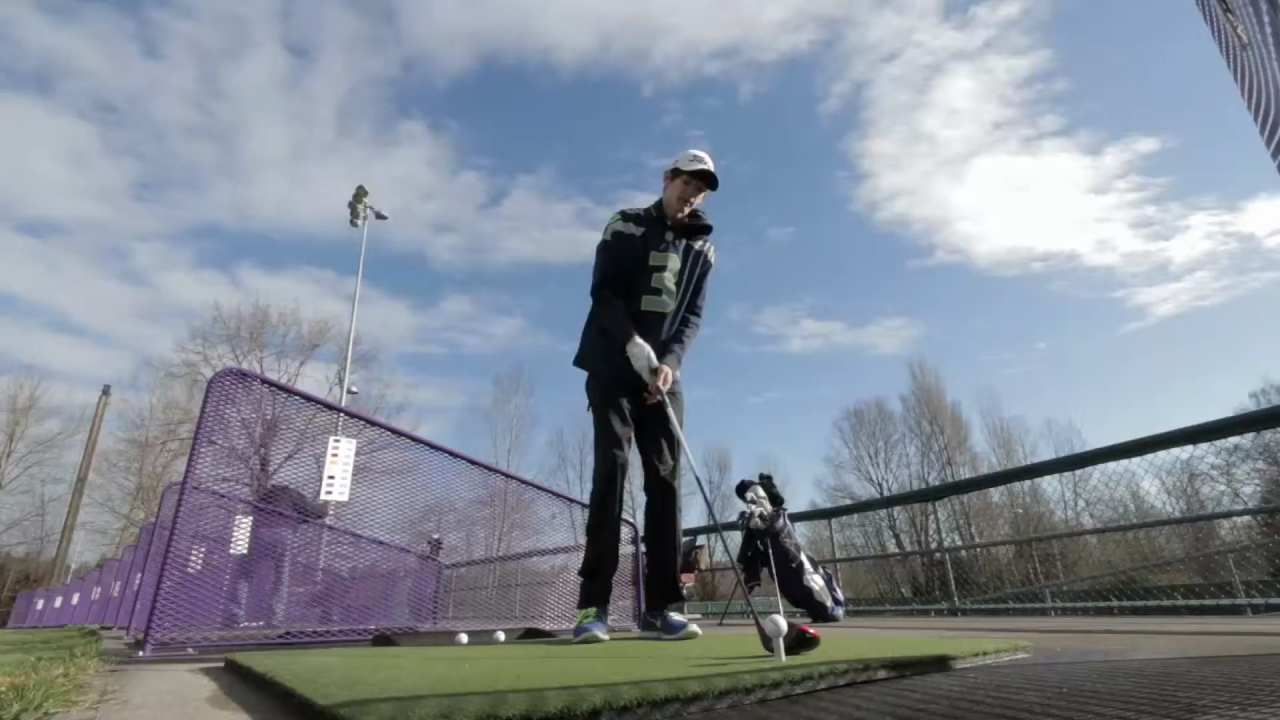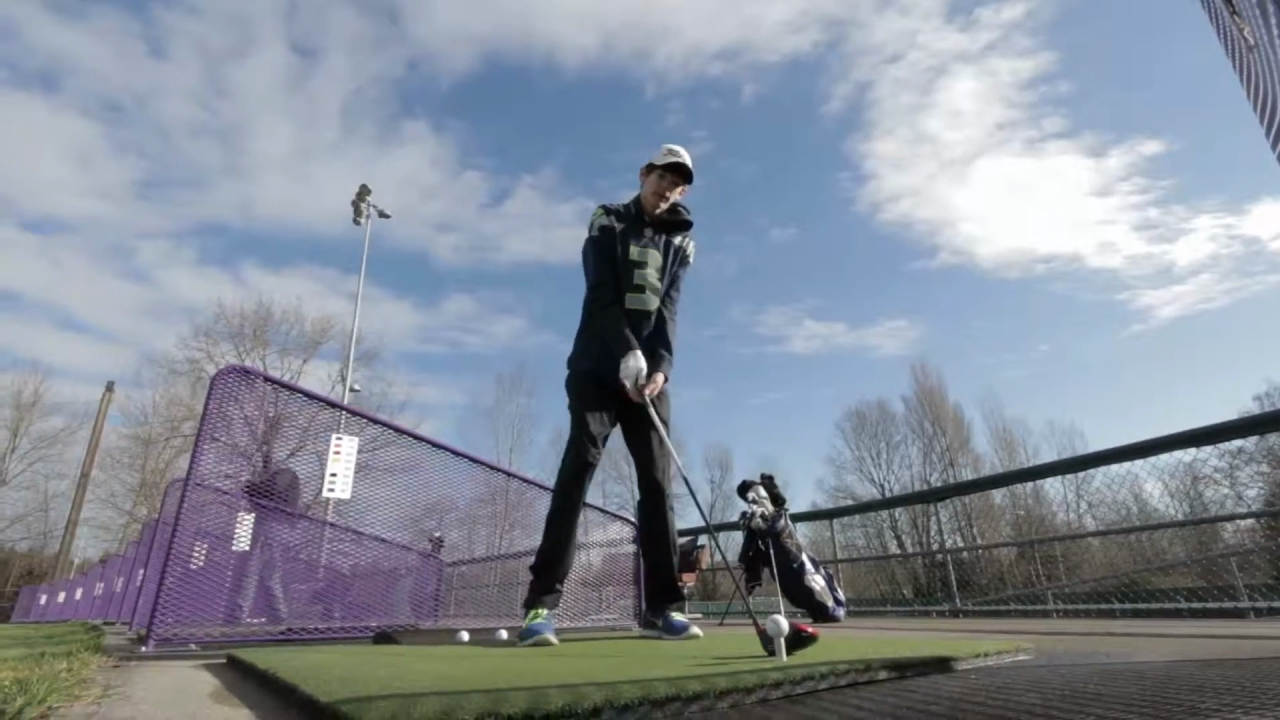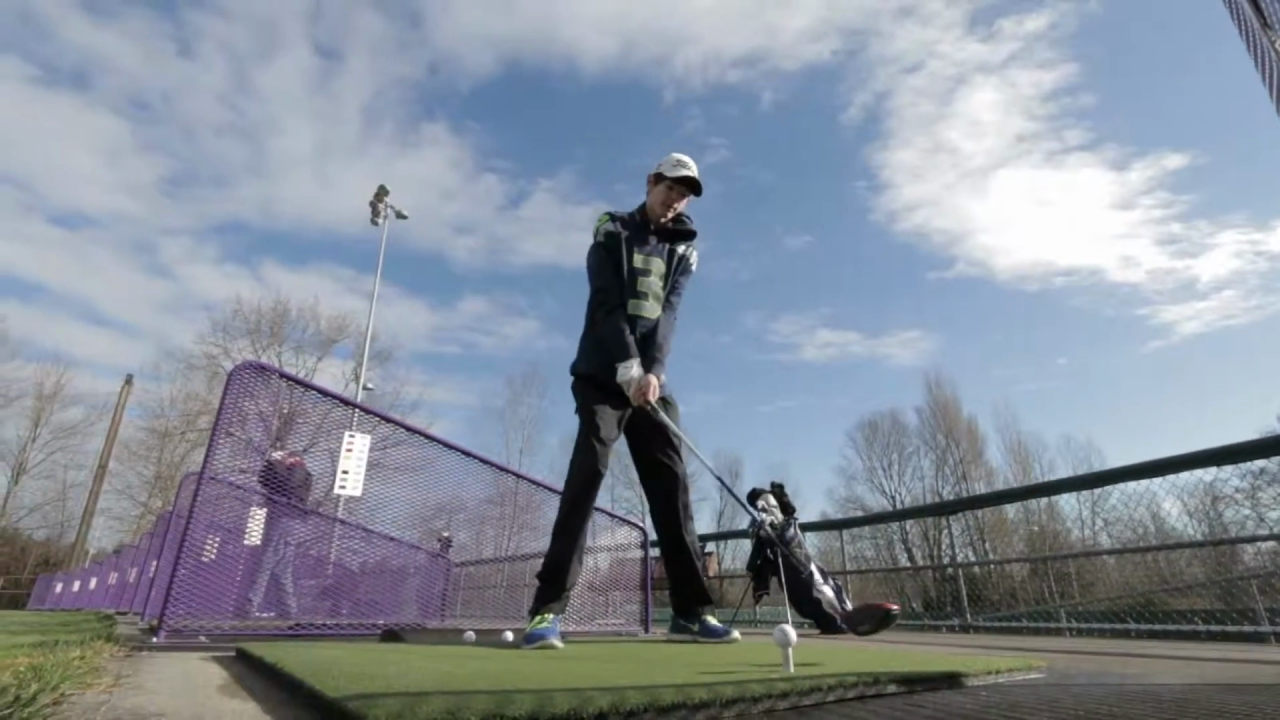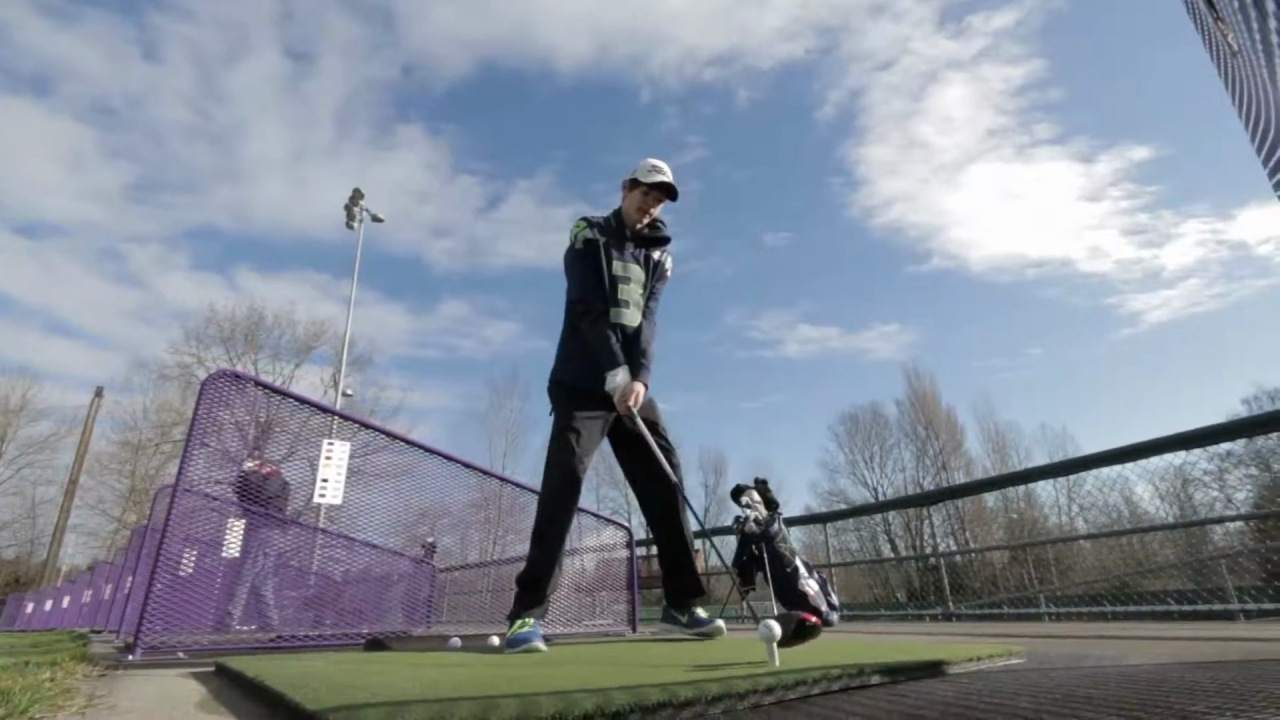
dt=0.5s
person 1, frame 1
left shoulder: (701, 248)
right shoulder: (626, 226)
left elbow: (692, 315)
right elbow: (604, 293)
left wrist: (670, 361)
right wrist: (634, 343)
left hip: (664, 375)
right hip: (613, 369)
left knee: (665, 479)
right knee: (611, 466)
left ankle: (660, 606)
right ankle: (593, 604)
person 1, frame 2
left shoulder: (680, 241)
right shoulder: (609, 222)
left elbow: (668, 309)
right elbow: (602, 296)
left wrist: (661, 368)
right wrist: (629, 355)
left hip: (650, 374)
right hip: (597, 370)
left knee: (656, 480)
right knee: (580, 463)
left ankle: (661, 605)
right ankle: (542, 603)
person 1, frame 3
left shoulder: (684, 249)
right shoulder: (612, 230)
left elbow: (668, 313)
right elbow: (607, 302)
left wrist: (653, 372)
right wrist: (628, 365)
left hip: (652, 379)
right hip: (602, 374)
left knee: (671, 484)
right knee: (588, 469)
left ankle: (689, 609)
right ankle: (548, 609)
person 1, frame 4
left shoulder: (658, 255)
right shoulder: (589, 236)
left elbow: (647, 319)
right elbow: (590, 311)
left wrist: (639, 378)
right wrist: (615, 374)
left hip: (633, 384)
right hip: (582, 382)
left knee: (664, 478)
right knee: (565, 477)
left ankle: (681, 601)
right ankle: (527, 614)
